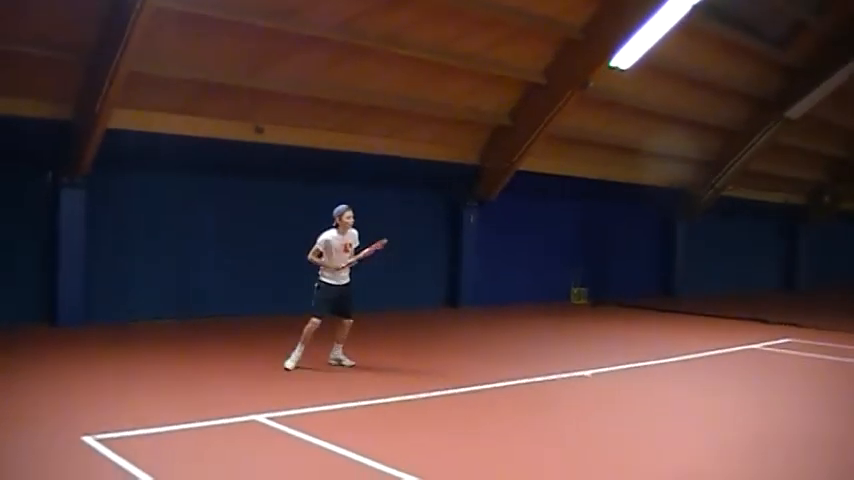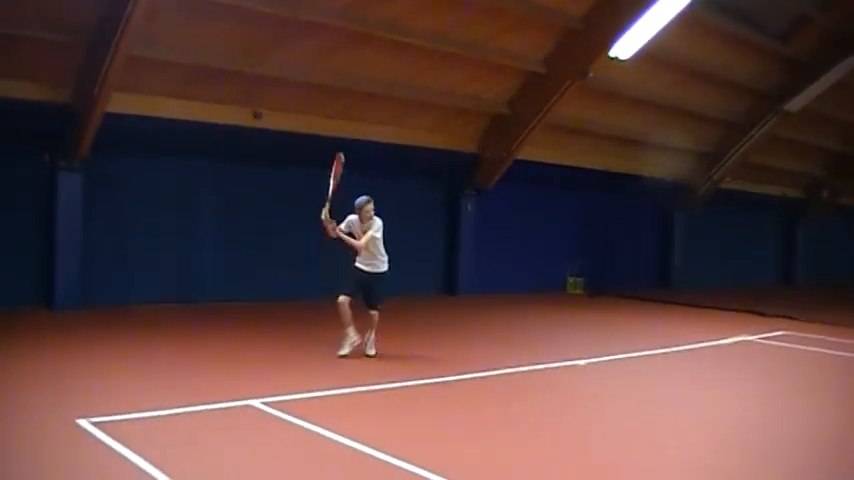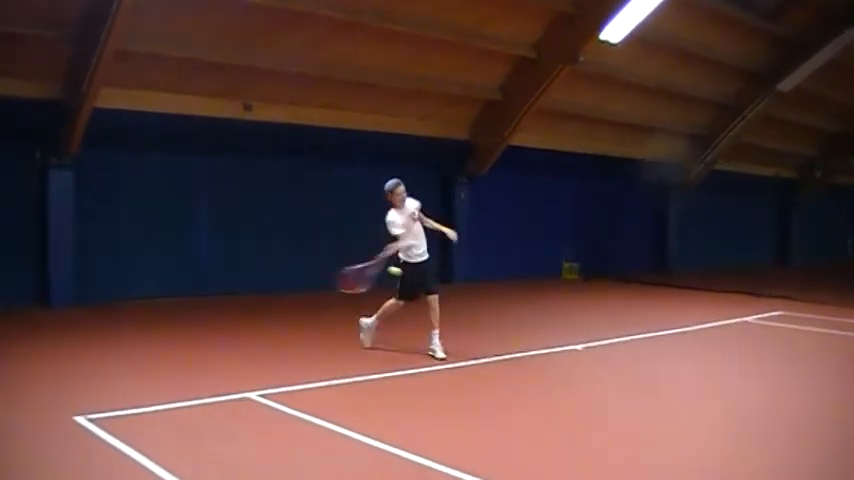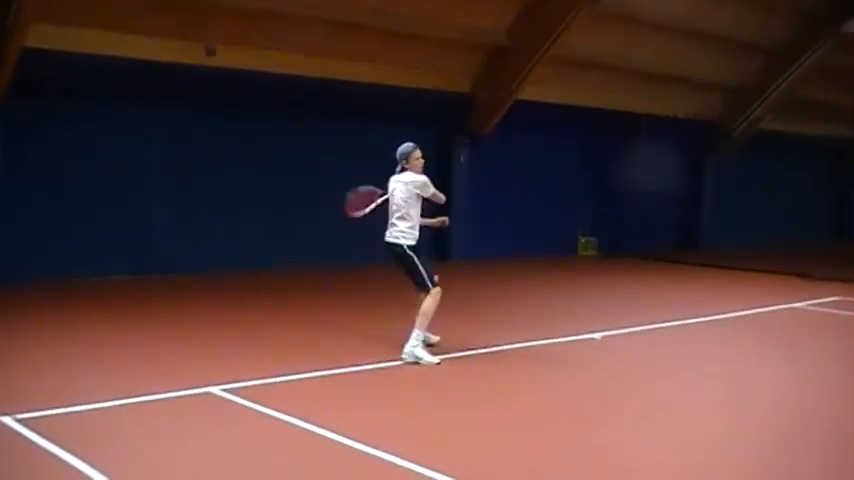
dt=0.5s
person 1, frame 1
left shoulder: (353, 234)
right shoulder: (327, 237)
left elbow: (350, 260)
right elbow: (311, 257)
left wrist: (354, 259)
right wrist: (331, 265)
left hip: (345, 283)
right hip: (327, 283)
left knee: (347, 321)
right knee: (315, 321)
left ankle: (336, 354)
right ankle: (296, 355)
person 1, frame 2
left shoulder: (377, 223)
right shoulder: (352, 220)
left elbow: (360, 246)
right elbow: (334, 234)
left wrist: (340, 234)
right wrist: (328, 223)
left hip: (378, 271)
right hip: (360, 268)
left knee: (373, 311)
right knee: (342, 301)
left ankle: (370, 340)
right ankle: (352, 337)
person 1, frame 3
left shoulder: (410, 202)
right shoulder: (392, 218)
left elbow: (422, 219)
right elbow: (403, 243)
left wrist: (445, 230)
right wrist: (390, 249)
left hip: (423, 259)
right hip: (409, 262)
left knee: (433, 299)
right knee: (400, 300)
left ankle: (435, 344)
right ankle: (370, 323)
person 1, frame 4
left shoulder: (394, 181)
right shoulder: (418, 180)
right elbow: (441, 199)
left wrist: (432, 222)
left hip: (399, 242)
right hip: (403, 245)
left knee: (432, 282)
right knee: (434, 291)
left ankle: (421, 332)
right ankle: (413, 347)
